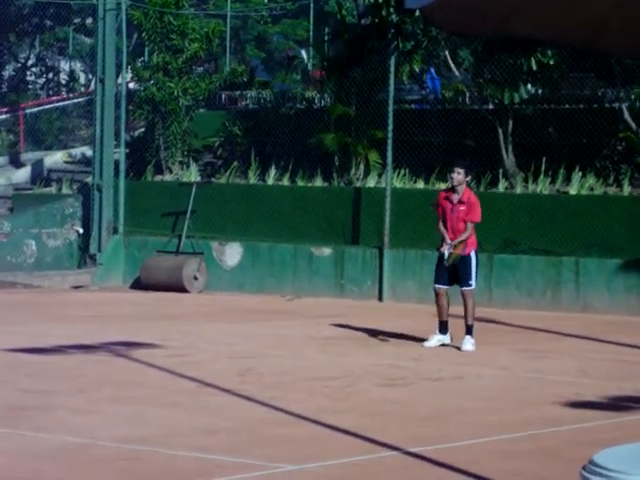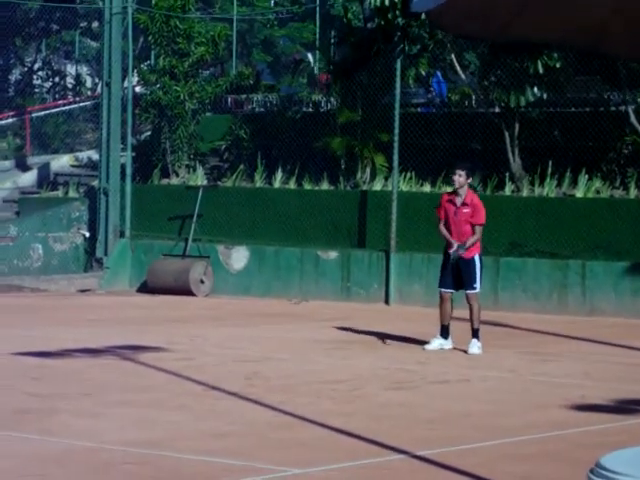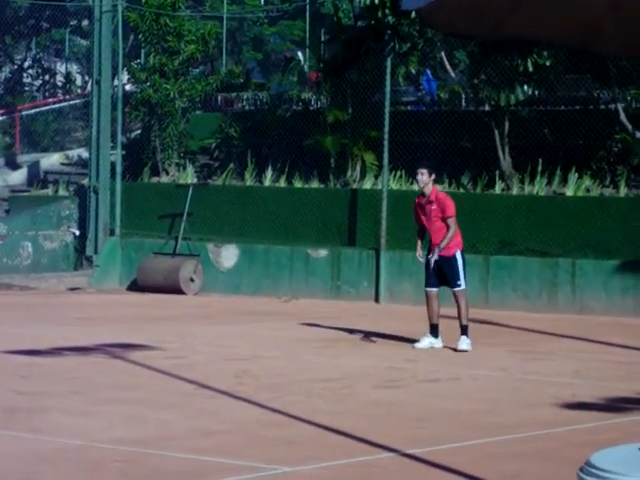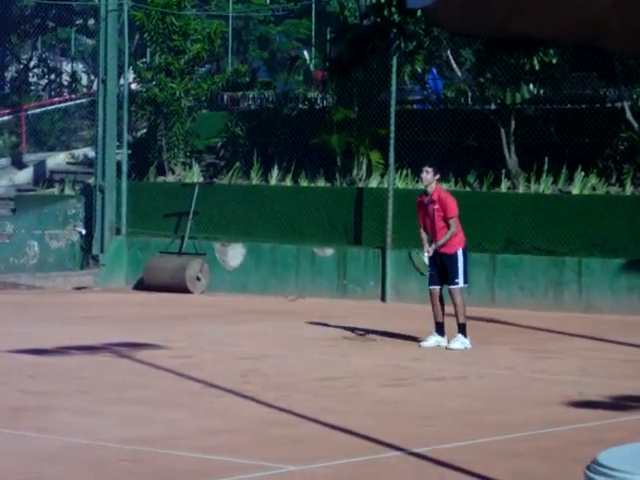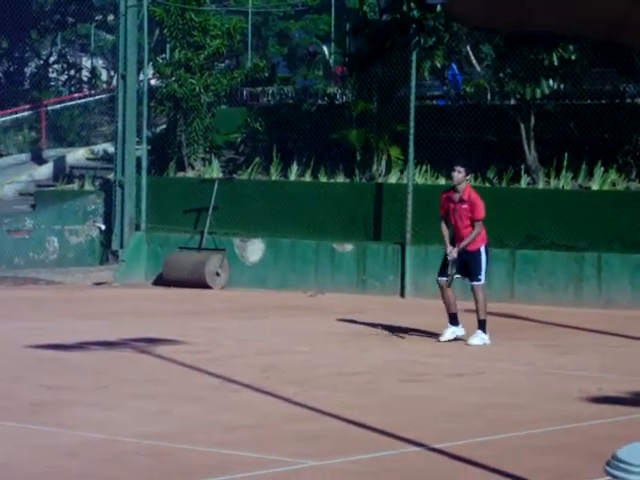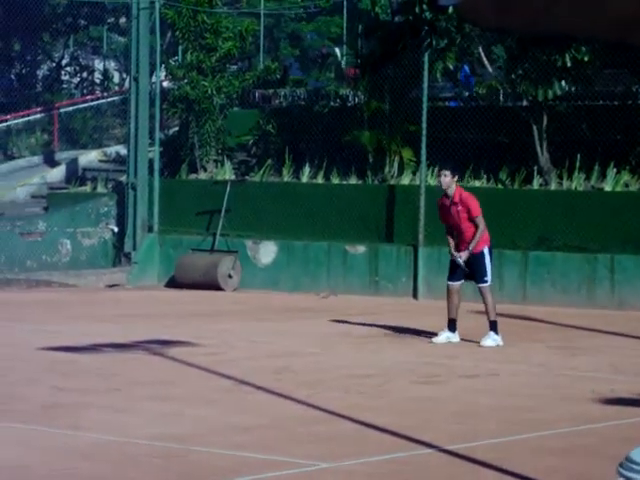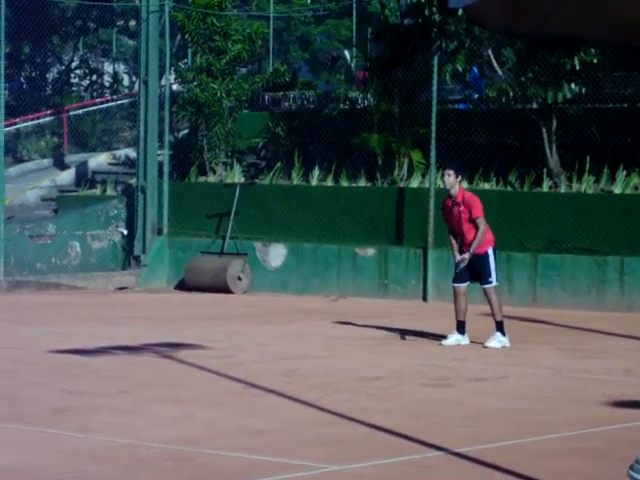
dt=0.4s
person 1, frame 1
left shoulder: (472, 201)
right shoulder: (442, 196)
left elbow: (469, 231)
right elbow: (441, 222)
left wrist: (453, 244)
right wrist: (446, 239)
left hip: (466, 251)
right hip: (447, 249)
left knee: (467, 292)
right knee: (439, 290)
left ankle: (469, 336)
right ankle: (443, 333)
person 1, frame 2
left shoulder: (476, 203)
right shoulder: (445, 199)
left elbow: (478, 235)
right elbow: (441, 225)
left wrist: (462, 247)
right wrist: (452, 242)
left hip: (470, 255)
right hip: (450, 253)
left knee: (472, 296)
right knee: (444, 295)
left ankle: (475, 340)
right ankle: (444, 338)
person 1, frame 3
left shoulder: (443, 199)
right shoulder: (418, 202)
left elbow: (453, 228)
left wrist: (439, 249)
right wrist: (419, 247)
left hip: (451, 251)
right hip: (433, 253)
left knee: (458, 292)
right knee: (430, 292)
left ankle: (465, 337)
right ankle: (434, 336)
person 1, frame 4
left shoulder: (446, 198)
right shoulder: (420, 201)
left elbow: (453, 228)
left wrist: (434, 246)
right wrist: (426, 246)
left hip: (454, 249)
right hip: (436, 250)
left knee: (455, 290)
right knee: (434, 291)
left ankle: (462, 336)
right ankle: (439, 334)
person 1, frame 5
left shoulder: (474, 199)
right shoulder: (446, 196)
left elbow: (478, 229)
left wrist: (458, 248)
right wrist: (448, 245)
left hip: (475, 246)
right hip: (455, 246)
left knee: (477, 286)
right knee: (443, 281)
left ankle: (482, 332)
right ankle: (454, 325)
person 1, frame 6
left shoulder: (467, 199)
right shoulder: (442, 203)
left elbow: (481, 227)
left wrist: (468, 251)
right wrist: (452, 250)
left hip: (479, 248)
right hip: (460, 250)
left knee: (484, 288)
right knee: (452, 287)
left ankle: (494, 333)
right ankle: (451, 331)
person 1, frame 7
left shoulder: (470, 199)
right shoulder: (446, 204)
left elbow: (482, 228)
left wrist: (469, 253)
right wrist: (456, 252)
left hip: (482, 249)
right hip: (464, 251)
left knee: (489, 289)
right knee: (458, 289)
left ankle: (501, 334)
right ankle: (460, 333)
